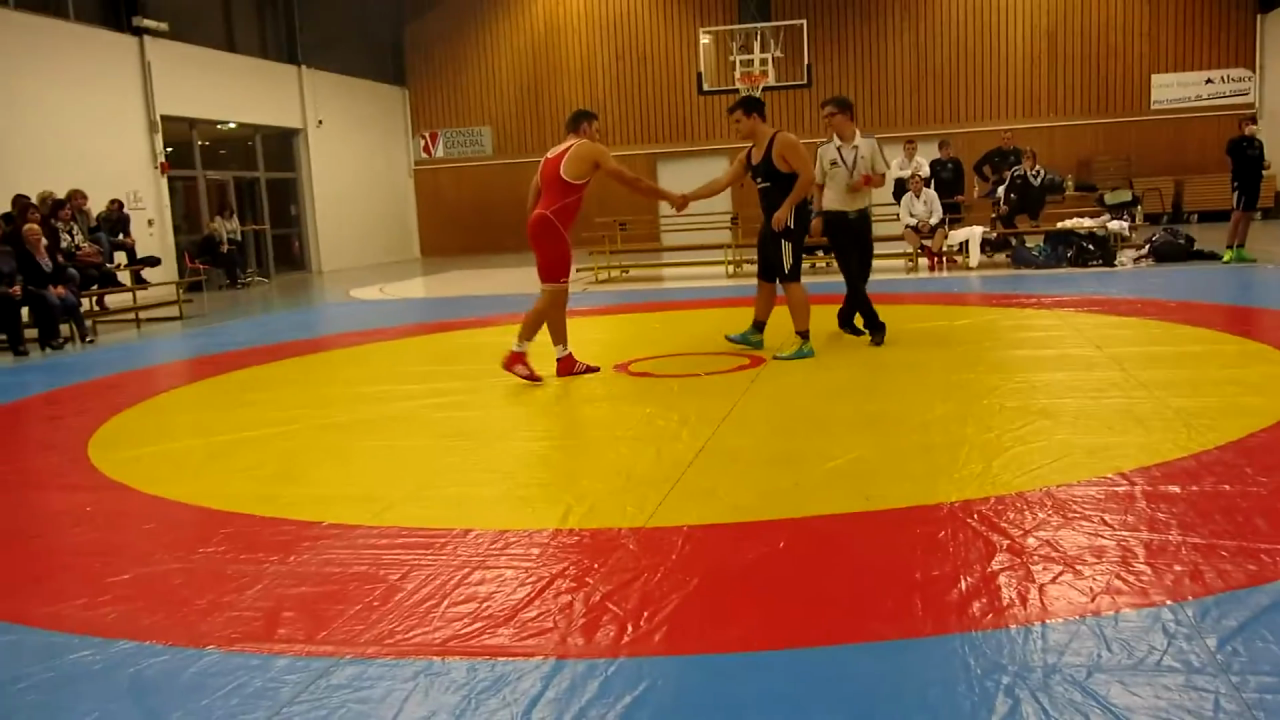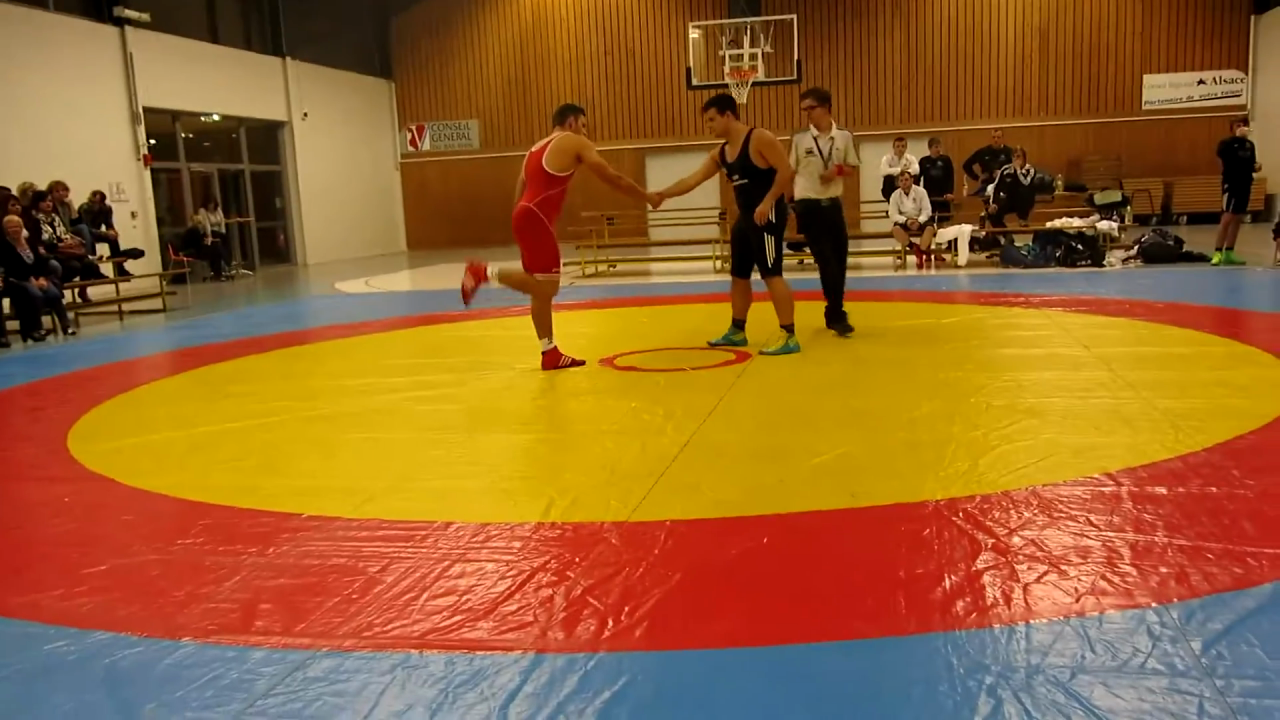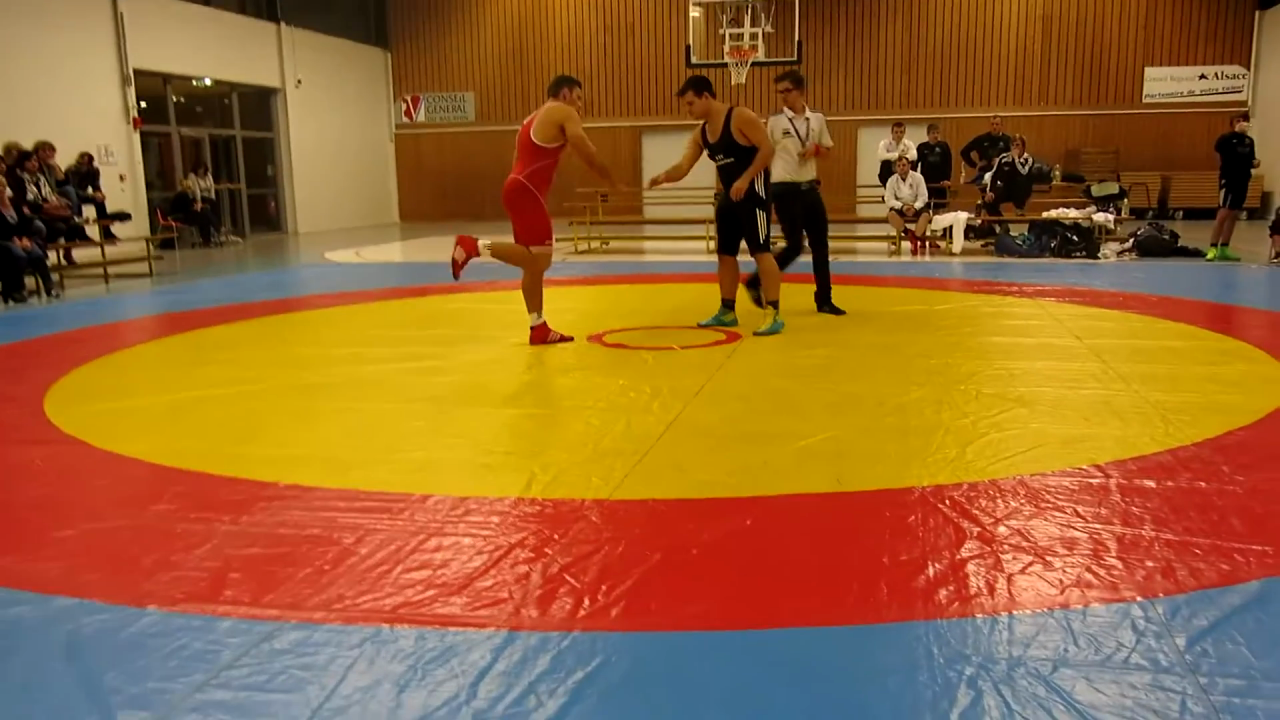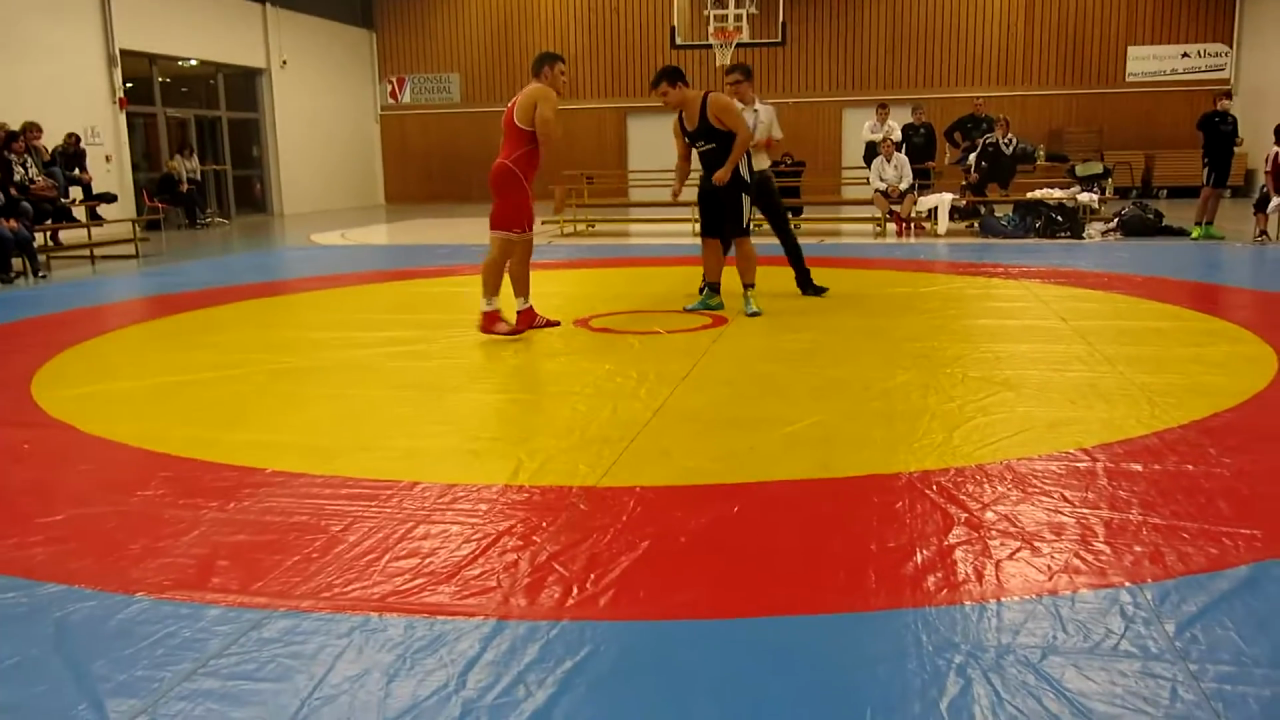
dt=0.2s
person 1, frame 1
left shoulder: (551, 154)
right shoulder: (591, 150)
left elbow: (532, 199)
right elbow: (632, 181)
right wrist: (668, 196)
left hip: (543, 225)
right hip: (552, 228)
left knee: (559, 296)
right knee: (552, 296)
left ankle: (564, 360)
right ankle: (516, 355)
person 1, frame 2
left shoulder: (538, 148)
right shoulder: (574, 142)
left elbow: (520, 191)
right elbow: (612, 177)
right wrist: (646, 197)
left hip: (527, 218)
right hip: (536, 220)
left knee: (543, 289)
right knee: (547, 286)
left ankle: (550, 353)
right ankle: (484, 272)
person 1, frame 3
left shoulder: (534, 120)
right shoulder: (564, 113)
right elbow: (588, 155)
right wrist: (612, 180)
left hip: (522, 192)
right hip: (526, 193)
left knee: (535, 264)
right knee: (540, 259)
left ankle: (539, 329)
right ankle: (473, 246)
person 1, frame 4
left shoulder: (521, 99)
right shoulder: (544, 94)
right elbow: (547, 141)
right wrist: (557, 185)
left hip: (510, 175)
right hip: (512, 177)
left knee: (522, 246)
right knee: (505, 246)
left ankle: (525, 313)
right ankle: (489, 314)
person 2, frame 1
left shoulder: (784, 142)
right shoulder: (748, 155)
left elbow: (808, 175)
right elbow: (722, 182)
left wrist: (786, 208)
right wrist: (689, 197)
left hip: (789, 219)
right hip: (771, 221)
left knee: (789, 280)
right knee: (765, 279)
left ankle: (803, 342)
right ankle: (755, 333)
person 2, frame 2
left shoulder: (760, 138)
right shoulder: (719, 153)
left elbow: (786, 171)
right elbow: (693, 179)
left wrist: (768, 202)
right wrist: (663, 194)
left hip: (766, 215)
right hip: (745, 217)
left knee: (772, 275)
right knee: (739, 276)
left ankle: (789, 337)
right ankle: (737, 331)
person 2, frame 3
left shoulder: (741, 117)
right shoulder: (700, 134)
left elbow: (767, 148)
right elbow: (683, 167)
left wrist: (745, 179)
right wrist: (663, 177)
left hip: (753, 192)
right hip: (729, 195)
left knee: (760, 252)
right knee: (725, 254)
left ankle: (774, 314)
right ankle: (727, 312)
person 2, frame 4
left shoulder: (716, 102)
right shoulder: (679, 122)
left elbow: (745, 133)
right elbow: (683, 160)
left wrist: (727, 168)
right wrist: (678, 182)
left hip: (735, 175)
right hip: (710, 178)
left knee: (740, 237)
right knee: (709, 238)
left ankle: (749, 294)
right ankle: (712, 295)
person 3, frame 1
left shoulder: (869, 145)
right shoulder: (824, 151)
left elbow: (881, 179)
right elbow: (818, 187)
left wrist: (866, 180)
right wrist: (817, 215)
left hip: (861, 215)
right hip: (835, 218)
left knee: (862, 272)
right knee: (851, 274)
left ankle: (846, 316)
right ankle: (874, 324)
person 3, frame 2
left shoulder: (844, 137)
right shoulder: (800, 139)
left elbow: (853, 169)
right elbow: (790, 173)
left wrist: (838, 170)
left hip: (833, 205)
right hip: (808, 206)
left knee: (840, 262)
right knee: (827, 262)
left ankle: (833, 315)
right ankle: (838, 315)
person 3, frame 3
left shoulder: (818, 119)
right shoulder: (775, 121)
left elbow: (827, 151)
left wrist: (815, 150)
left hip: (810, 187)
right hip: (785, 189)
left knee: (820, 244)
right knee: (794, 245)
left ankle: (824, 299)
right ankle: (755, 283)
person 3, frame 4
left shoulder: (767, 110)
left elbow: (776, 143)
left wrist: (764, 142)
left hip: (762, 177)
left knee: (784, 229)
left ankle: (805, 281)
